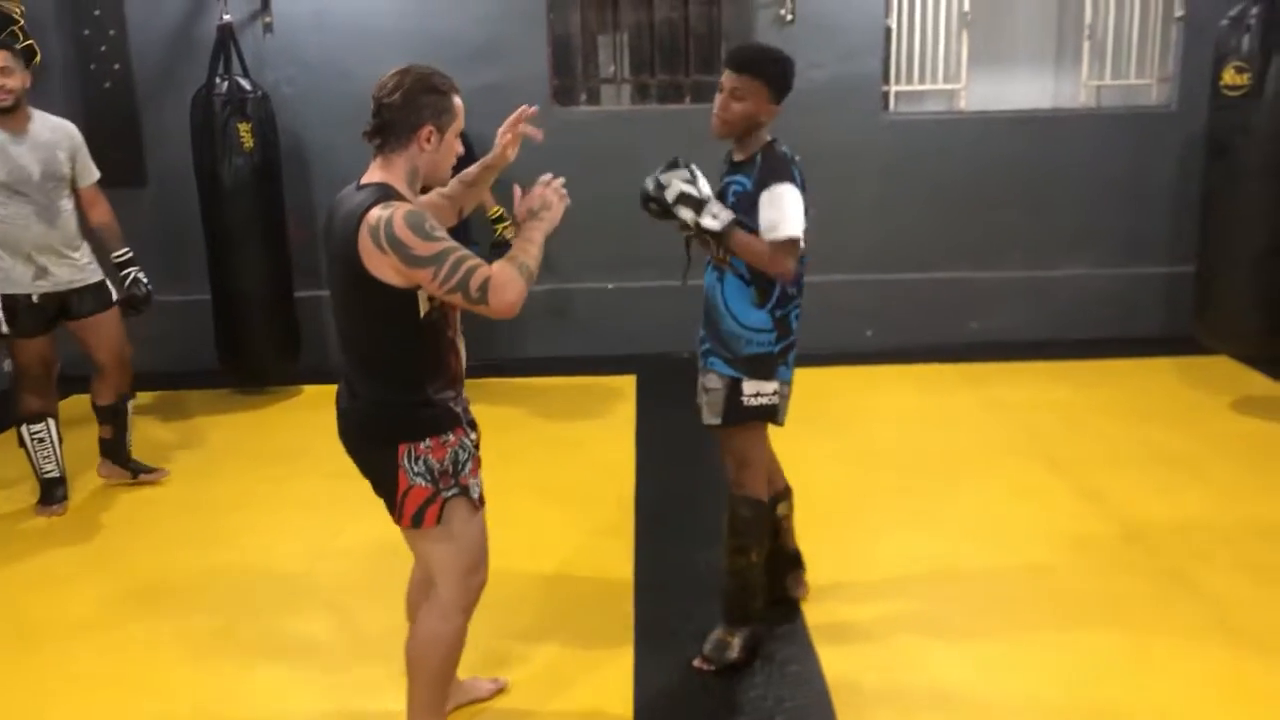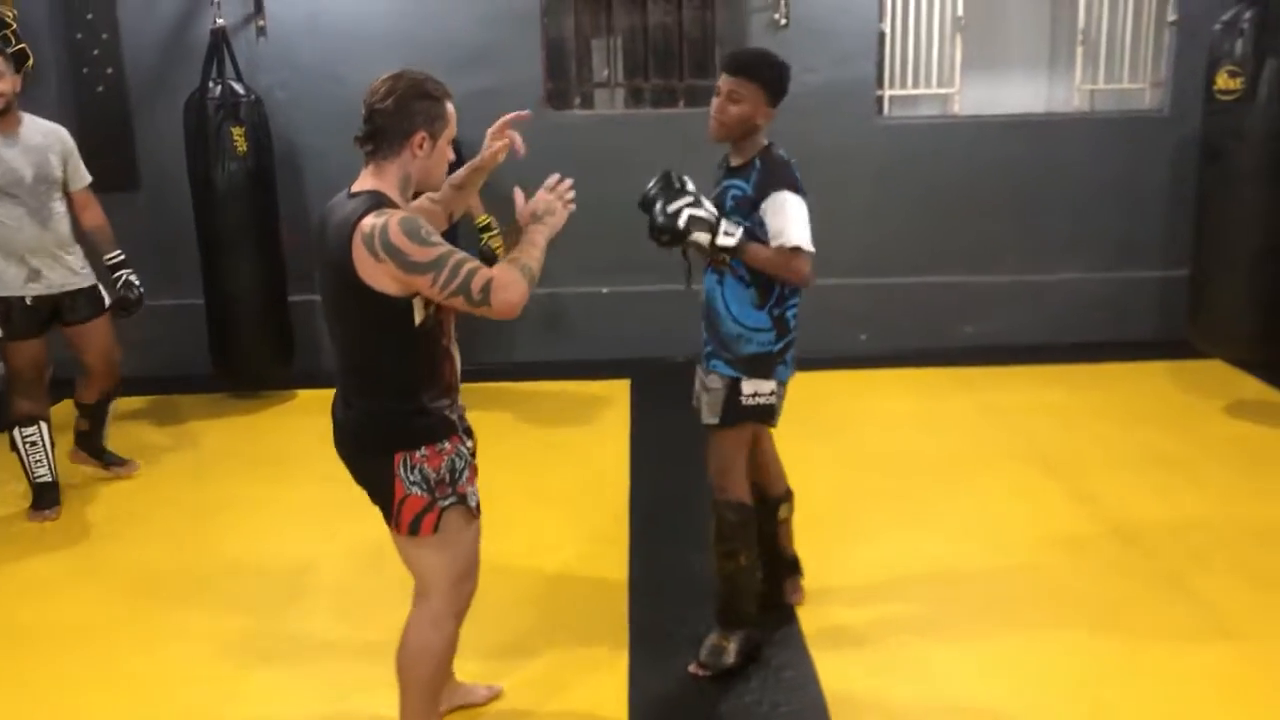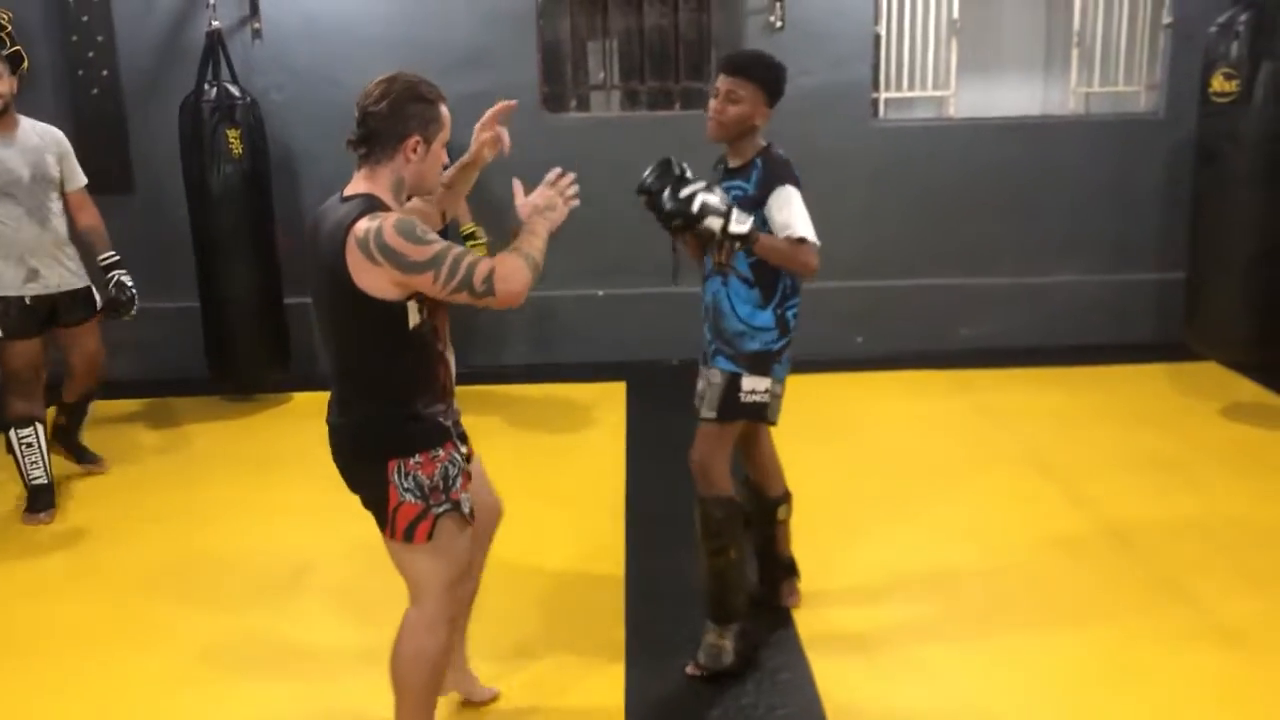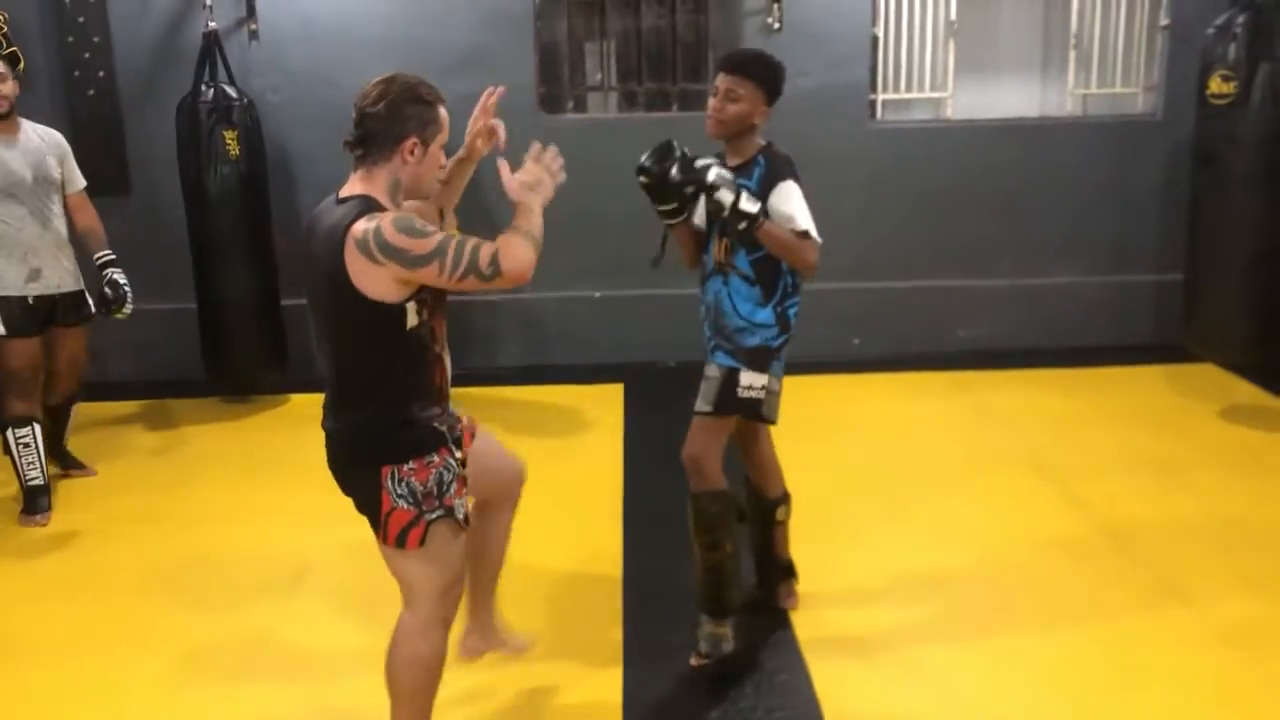
dt=0.1s
person 1, frame 1
left shoulder: (363, 201)
right shoulder: (392, 224)
left elbow: (443, 207)
right elbow: (501, 296)
left wrist: (495, 161)
right wrist: (535, 224)
left hip: (392, 415)
right hip: (411, 431)
left knee: (441, 569)
right knee: (456, 584)
person 1, frame 2
left shoulder: (353, 207)
right shoulder: (386, 232)
left elbow: (432, 212)
right elbow: (503, 296)
left wrist: (483, 166)
right wrist: (539, 227)
left hip: (388, 423)
right hip: (408, 440)
left knee: (443, 573)
right knee: (447, 591)
person 1, frame 3
left shoulder: (344, 212)
right shoulder: (380, 237)
left elbow: (427, 217)
right elbow: (508, 285)
left wrist: (474, 163)
right wrist: (540, 220)
left hip: (397, 424)
right hip: (401, 446)
left knee: (480, 522)
right knee: (439, 597)
person 1, frame 4
left shoulder: (339, 212)
right shoulder: (379, 236)
left elbow: (423, 212)
right elbow: (512, 266)
left wrist: (470, 156)
right wrist: (529, 199)
left hip: (395, 426)
right hip: (396, 451)
left knee: (504, 475)
right knee: (431, 602)
left ankle: (482, 622)
person 2, frame 1
left shoulder: (776, 172)
right shoulder: (737, 164)
left elbow: (784, 262)
left wrist: (707, 216)
right wrist: (691, 206)
left hip: (755, 346)
right hip: (727, 337)
left knee: (744, 472)
right knee: (752, 458)
left ankle: (742, 620)
right ankle: (784, 573)
person 2, frame 2
left shoulder: (776, 177)
right shoulder: (732, 168)
left elbow: (797, 267)
left wrist: (720, 234)
right wrist: (692, 226)
left hip: (754, 346)
right hip: (728, 339)
left knee: (726, 472)
right knee: (756, 456)
left ankle: (736, 625)
right ankle: (781, 577)
person 2, frame 3
left shoulder: (773, 175)
right shoulder: (721, 172)
left elbow: (807, 261)
left wrist: (734, 223)
right wrist: (675, 214)
left hip: (755, 342)
right hip: (726, 338)
left knee: (707, 462)
right knee: (754, 449)
left ankle: (727, 623)
right ankle: (779, 579)
person 2, frame 4
left shoulder: (774, 172)
right shoulder: (719, 168)
left elbow: (807, 256)
right elbow: (697, 256)
left wrist: (741, 206)
right wrist: (671, 203)
left hip: (754, 338)
right hip: (728, 335)
left knee: (699, 456)
right knee: (754, 449)
left ankle: (720, 613)
right ankle: (776, 579)
person 3, frame 1
left shoulder: (63, 132)
left elbow: (94, 204)
left wrist: (127, 263)
left hip: (80, 273)
left knee: (117, 362)
left ankle: (115, 457)
right ankle: (52, 484)
person 3, frame 2
left shoulder: (54, 136)
left elbow: (86, 207)
left wrist: (120, 265)
left hip: (72, 277)
left knee: (105, 365)
left ankle: (88, 445)
right ankle: (44, 488)
person 3, frame 3
left shoulder: (50, 137)
left elbow: (81, 207)
left wrist: (113, 265)
left hip: (68, 279)
left knee: (88, 369)
left ankle: (65, 437)
right ankle: (39, 488)
person 3, frame 4
left shoulder: (50, 140)
left elbow: (80, 209)
left wrist: (109, 264)
left hip: (64, 281)
left knee: (68, 375)
left ankle: (51, 444)
